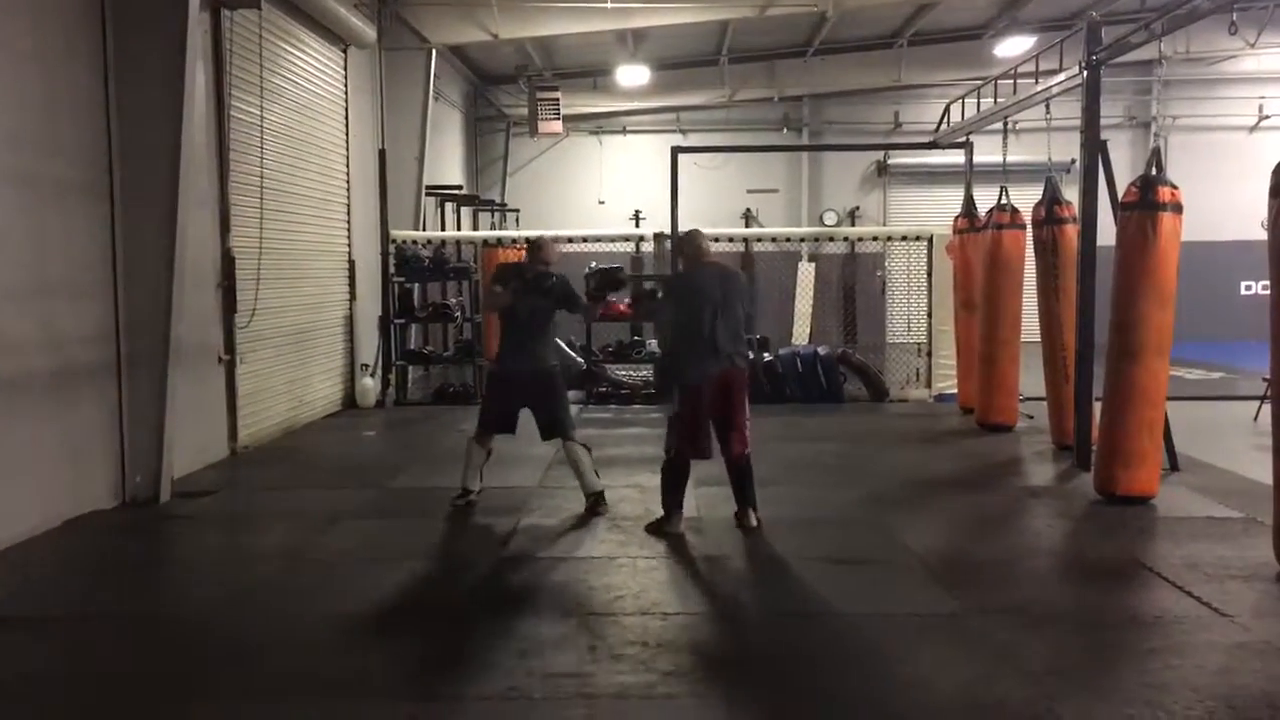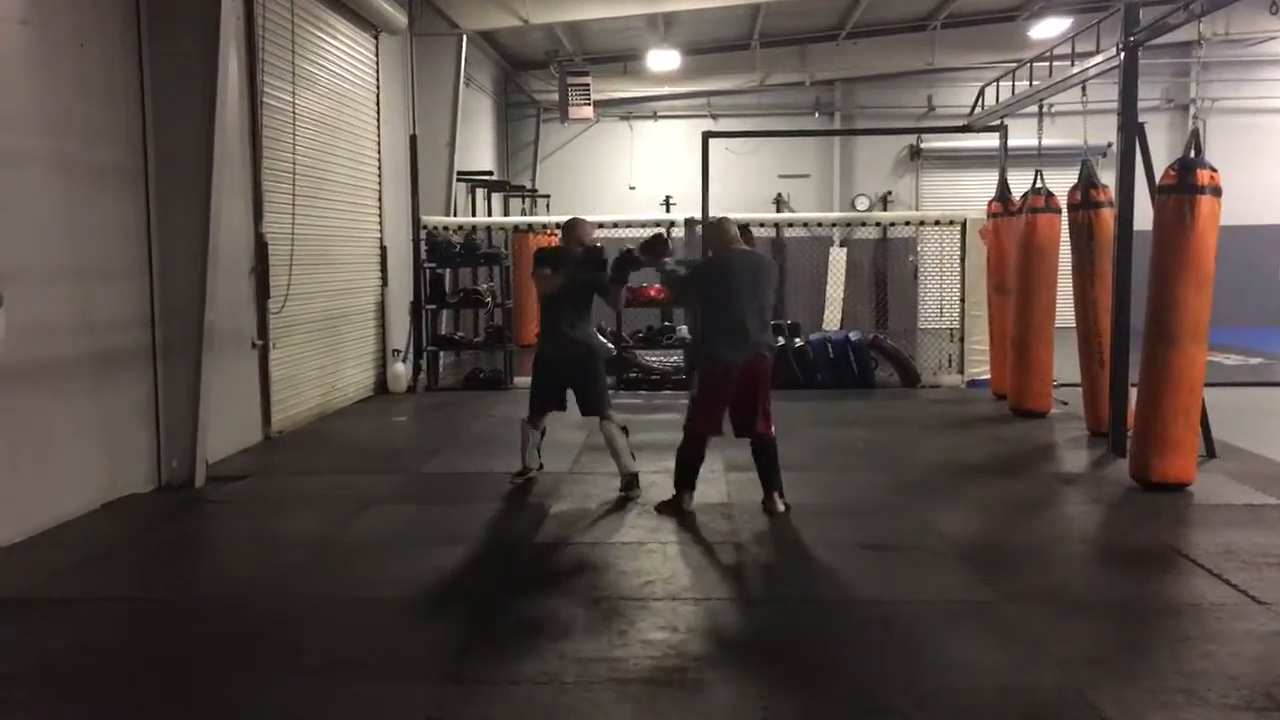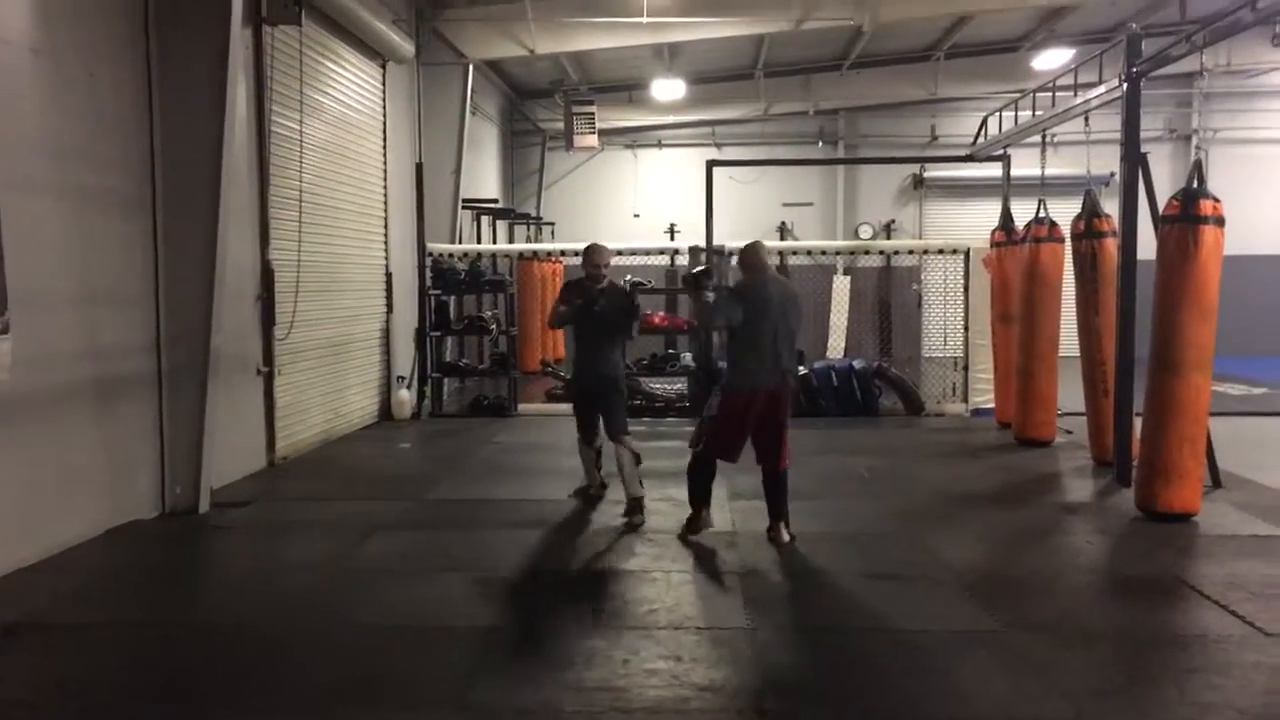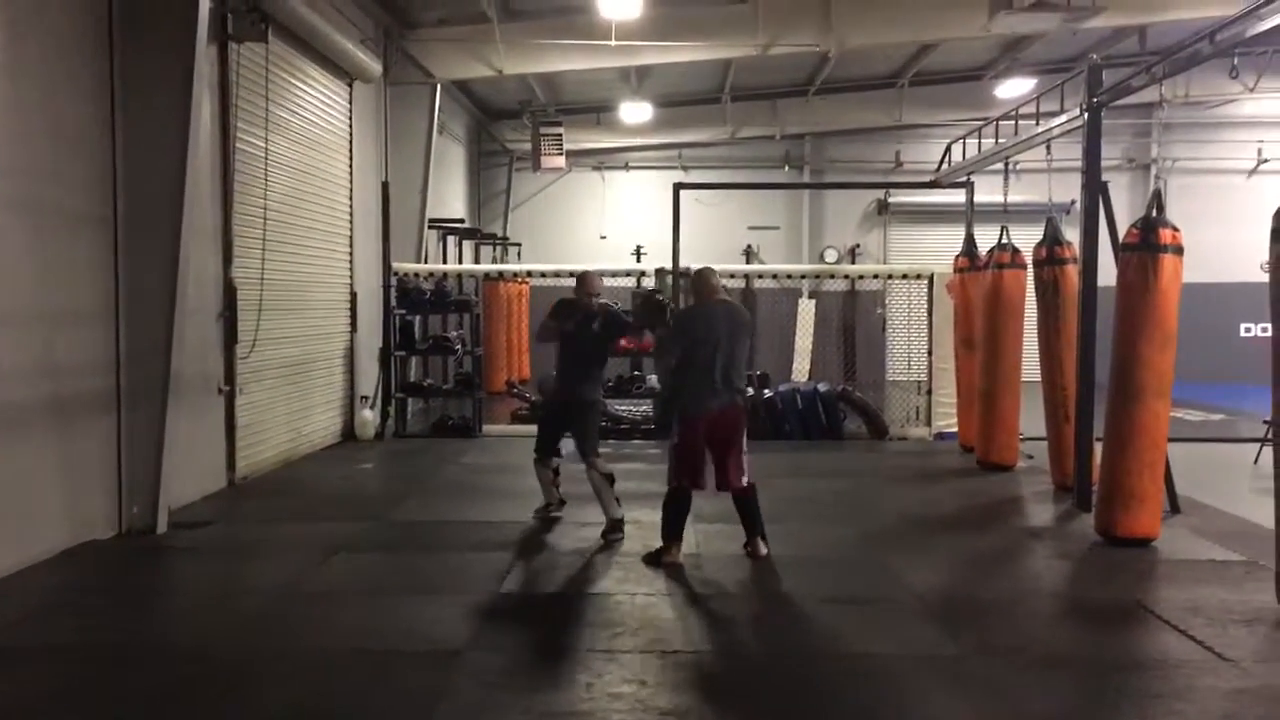
dt=0.7s
person 1, frame 1
left shoulder: (682, 282)
right shoulder: (737, 279)
left elbow: (666, 323)
left hip: (694, 373)
right hip: (734, 369)
left knee: (680, 449)
right knee: (738, 444)
left ankle: (672, 516)
right ankle: (748, 511)
person 1, frame 2
left shoulder: (712, 266)
right shoulder: (768, 265)
left elbow: (680, 291)
left wrist: (665, 265)
left hip: (718, 358)
right hip: (758, 357)
left knee: (697, 430)
right knee: (762, 430)
left ankle: (684, 496)
right ankle: (774, 497)
person 1, frame 3
left shoulder: (747, 288)
right shoulder: (790, 292)
left elbow: (716, 319)
left wrist: (704, 297)
left hip: (743, 382)
right hip: (779, 384)
left knee: (705, 447)
right knee: (775, 458)
left ankle: (701, 513)
right ankle: (780, 526)
person 1, frame 4
left shoulder: (689, 317)
right shoulder: (742, 316)
left elbow: (668, 359)
left wrist: (661, 338)
left hip: (694, 407)
right hip: (731, 406)
left knee: (681, 480)
right knee: (738, 477)
left ankle: (671, 547)
right ankle: (757, 541)
person 2, frame 1
left shoulder: (557, 283)
right shoulder: (508, 275)
left elbow: (586, 309)
right elbow: (489, 304)
right wrist: (523, 288)
left hip: (543, 369)
right hip: (506, 369)
left knee: (567, 434)
right knee: (484, 433)
left ankle: (595, 492)
right ankle: (470, 488)
person 2, frame 2
left shoulder: (596, 263)
right shoulder: (546, 256)
left elbow: (616, 303)
right elbow: (543, 287)
left wrist: (620, 275)
right wrist: (577, 270)
left hip: (585, 348)
right hip: (551, 348)
left knee: (604, 413)
right knee: (536, 413)
left ankle: (630, 474)
right ankle: (531, 464)
person 2, frame 3
left shoulder: (618, 293)
right shoulder: (573, 289)
left elbow: (627, 334)
right elbow: (553, 322)
left wrist: (629, 317)
right wrist: (578, 309)
left hip: (611, 373)
right hip: (583, 373)
left knee: (619, 436)
right knee: (587, 434)
left ankle: (636, 499)
right ankle: (594, 484)
person 2, frame 4
left shoulder: (607, 315)
right shoulder: (564, 308)
left elbow: (634, 332)
right elbow: (541, 335)
right wrist: (571, 327)
left hip: (587, 396)
right hip: (559, 392)
left knee: (591, 457)
right knee: (543, 454)
left ankle: (615, 518)
right ankle: (553, 500)
